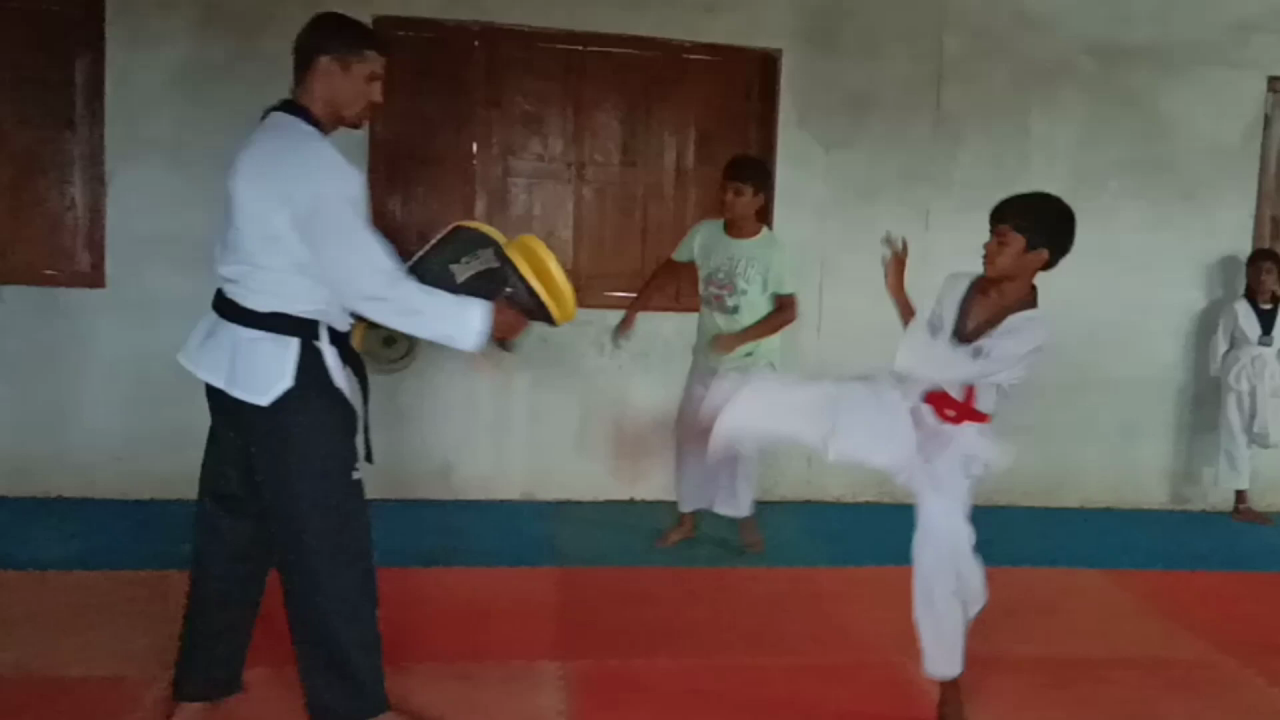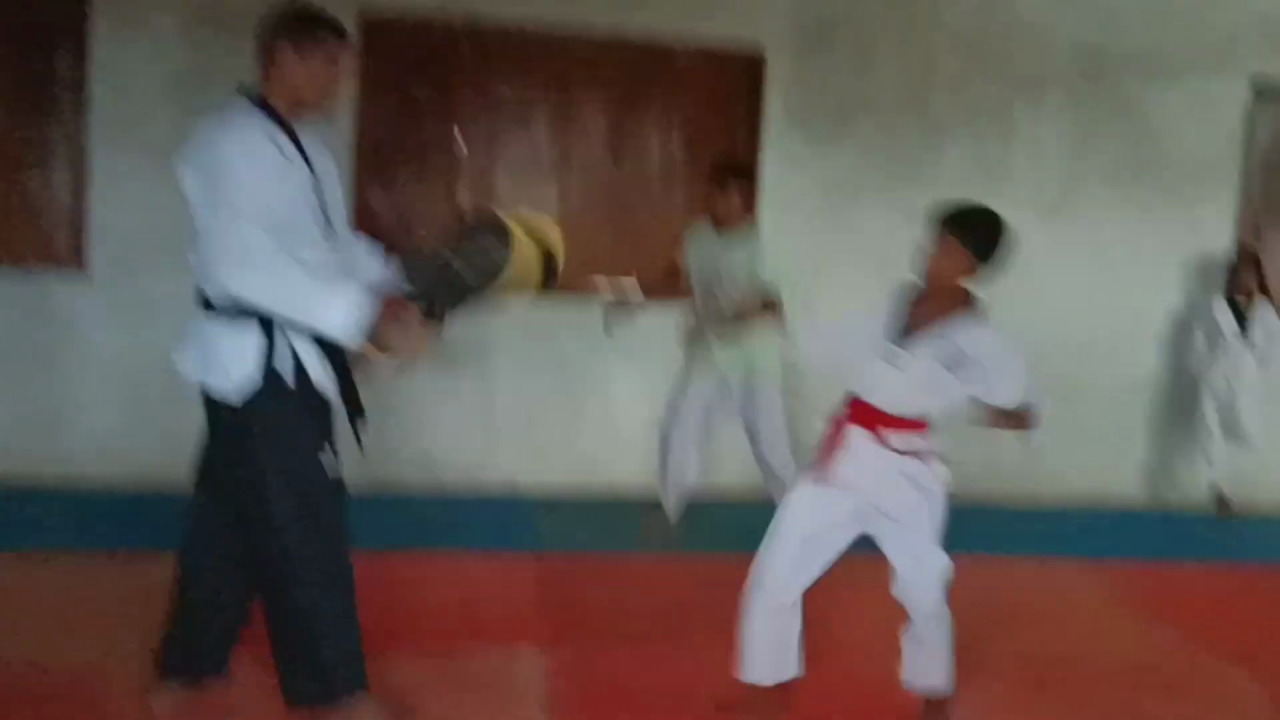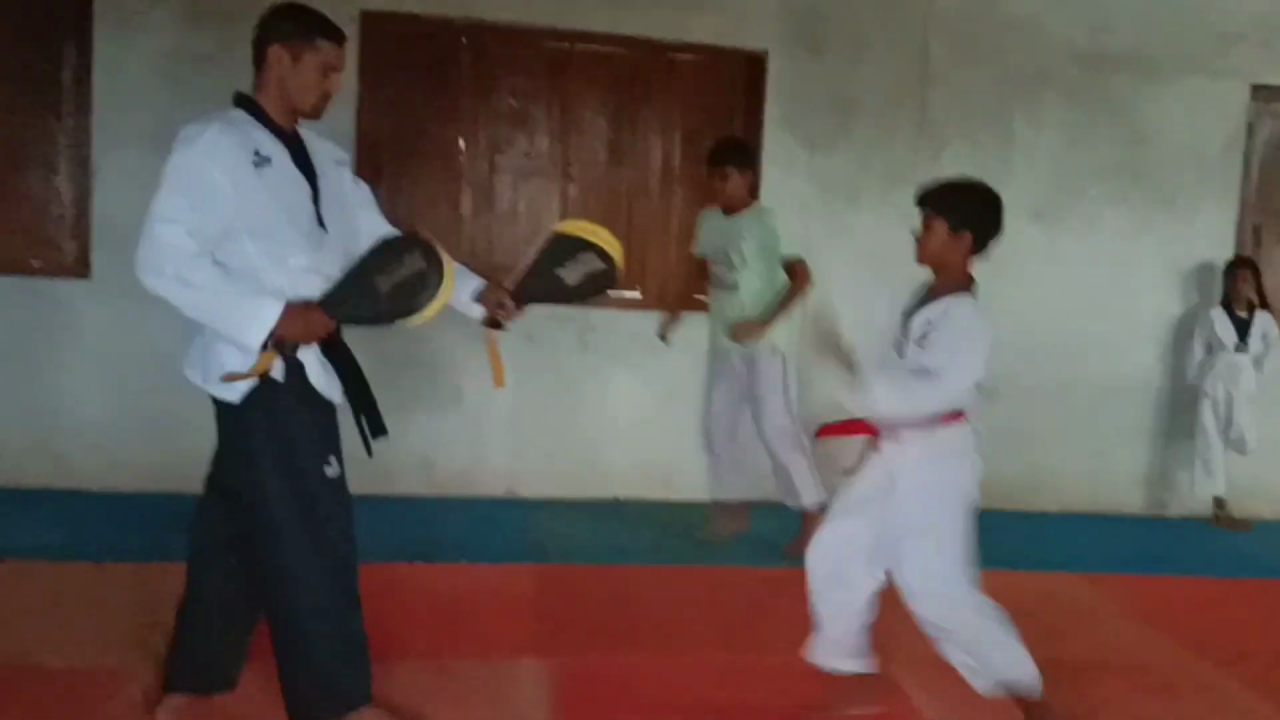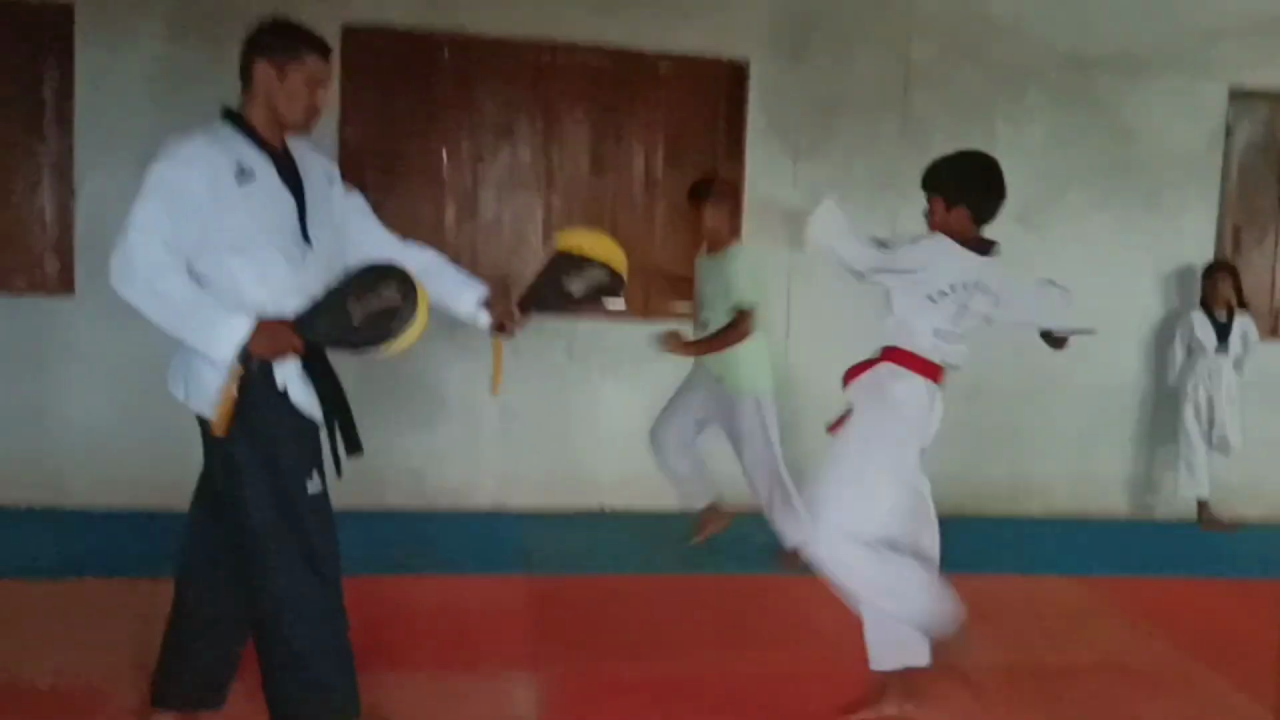
dt=0.2s
person 1, frame 1
left shoulder: (274, 143)
right shoulder: (316, 161)
right elbow: (368, 284)
right wrist: (480, 320)
left hip: (246, 358)
right hip: (289, 369)
left knee: (236, 525)
right knee: (327, 541)
person 1, frame 2
left shoulder: (296, 148)
right shoulder: (240, 140)
left elbow: (335, 246)
right elbow: (243, 263)
left wrist: (398, 291)
right wrist: (357, 313)
left hip: (268, 358)
right hip: (263, 358)
left knee: (235, 515)
right knee: (306, 527)
person 1, frame 3
left shoulder: (322, 157)
right shoulder: (213, 144)
left elbow: (380, 240)
right elbow: (163, 257)
left wrist: (473, 291)
right wrist: (269, 318)
left hip: (295, 366)
right hip: (262, 368)
left knee: (239, 522)
right knee: (310, 535)
person 1, frame 4
left shoulder: (315, 172)
right shoulder: (195, 161)
left elbow: (385, 250)
right elbow: (137, 267)
left wrist: (476, 299)
right wrist: (240, 333)
left hip: (286, 379)
right hip: (244, 384)
left knee: (228, 537)
right knee: (293, 547)
person 2, frame 1
left shoulder: (1031, 331)
right shoulder: (960, 286)
left elbow: (952, 375)
left wrist: (901, 296)
left hip: (952, 446)
right hip: (901, 410)
left knee: (944, 565)
right knee: (816, 407)
person 2, frame 2
left shoulder: (980, 341)
right shoulder: (902, 302)
left elbow: (1018, 409)
right elbow: (849, 344)
left wrist: (1005, 415)
left hip: (904, 467)
right hip: (847, 451)
left knee: (924, 588)
right knee: (777, 570)
person 2, frame 3
left shoulder: (963, 319)
right shoulder: (932, 301)
left elbow: (922, 399)
left hip: (933, 463)
right hip: (900, 458)
left knee: (938, 595)
right knee: (833, 555)
person 2, frame 4
left shoulder: (934, 254)
right shoulder: (995, 273)
left elbow: (857, 253)
right elbow: (1052, 310)
left wrist: (827, 217)
right wrist: (1055, 331)
left hip: (891, 395)
right hip: (917, 406)
left knee: (835, 537)
right knee: (901, 543)
left ankle: (933, 610)
person 3, frame 1
left shoulder: (771, 248)
right shoulder: (703, 232)
left elbow: (788, 311)
right elbow: (668, 270)
left wrist: (737, 340)
right wrist: (633, 310)
left hip: (754, 359)
right hip: (710, 356)
right knee: (691, 431)
left ankle: (744, 517)
right ankle: (688, 518)
person 3, frame 2
left shoulder: (757, 247)
right shoulder: (698, 236)
left elbow: (773, 307)
right elbow: (683, 280)
left wrist: (725, 325)
left hip: (755, 360)
right hip: (708, 357)
left knee: (771, 443)
right knee: (678, 429)
right ankle: (671, 510)
person 3, frame 3
left shoulder: (764, 221)
right shoulder: (707, 220)
left elbow: (800, 276)
left wrist: (763, 324)
right wrist: (677, 313)
left hip: (761, 344)
right hip: (725, 344)
left knee: (776, 427)
right knee: (718, 425)
left ankle: (812, 509)
right ankle: (733, 508)
person 3, frame 4
left shoulder: (735, 263)
right shoulder: (710, 254)
left elbow: (745, 325)
left wrist: (693, 348)
left hip: (742, 378)
right hip: (710, 374)
left knee: (761, 462)
right knee: (667, 434)
left ankle: (800, 540)
right ankle: (712, 509)
person 4, frame 1
right shoulder: (1236, 309)
right elbow: (1218, 345)
right wrist: (1221, 375)
right hip: (1239, 379)
right knee: (1235, 438)
right ankle: (1241, 503)
person 4, frame 2
right shoulder: (1215, 307)
right elbow: (1199, 342)
right wrist: (1203, 371)
left hip: (1245, 378)
right hip: (1218, 377)
left knee: (1246, 434)
right knee: (1213, 434)
right ankle: (1221, 497)
person 4, frame 3
right shoulder: (1213, 316)
right elbow: (1197, 352)
right wrist: (1198, 381)
left hip: (1243, 386)
right hip: (1215, 386)
left knee: (1244, 443)
right knee: (1211, 444)
right ankle: (1220, 507)
person 4, frame 4
left shoulder: (1242, 320)
right shoulder: (1193, 319)
left elbow: (1251, 348)
right elbow: (1177, 355)
left wrist: (1233, 373)
right wrist: (1180, 385)
left hip: (1225, 389)
right hip: (1197, 388)
left knee: (1228, 445)
right knee: (1195, 446)
right ankle: (1204, 509)
